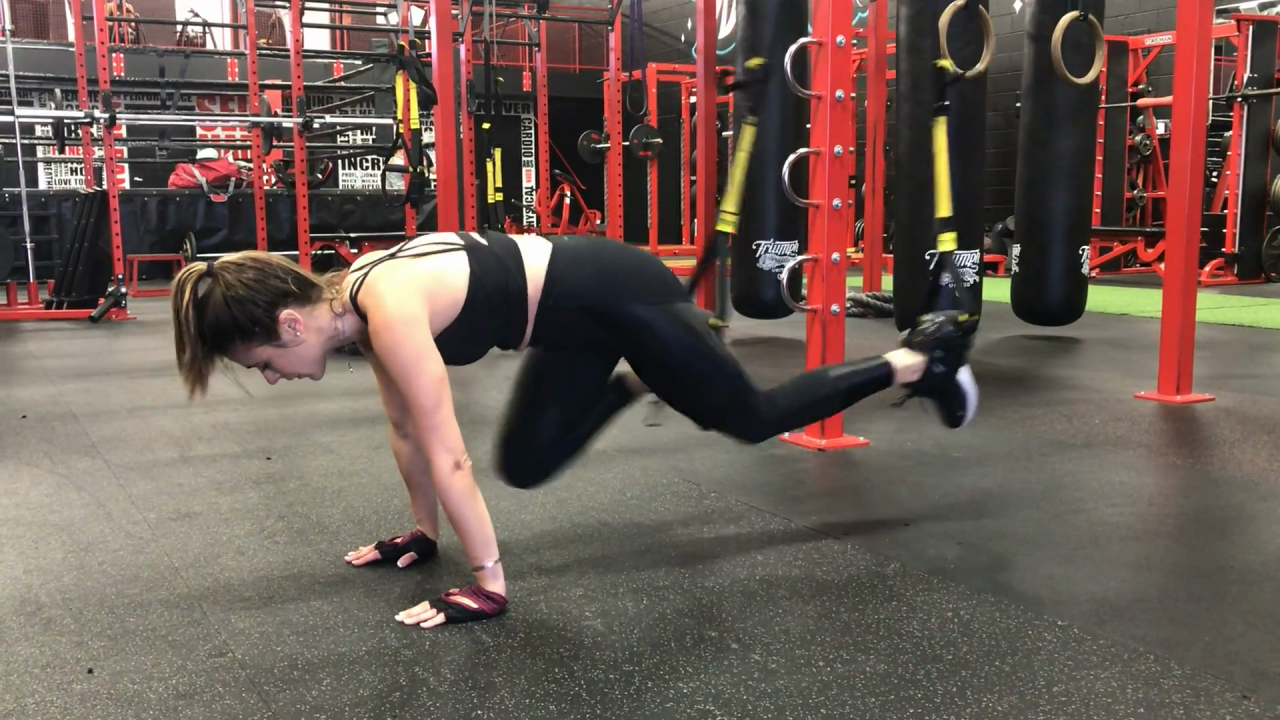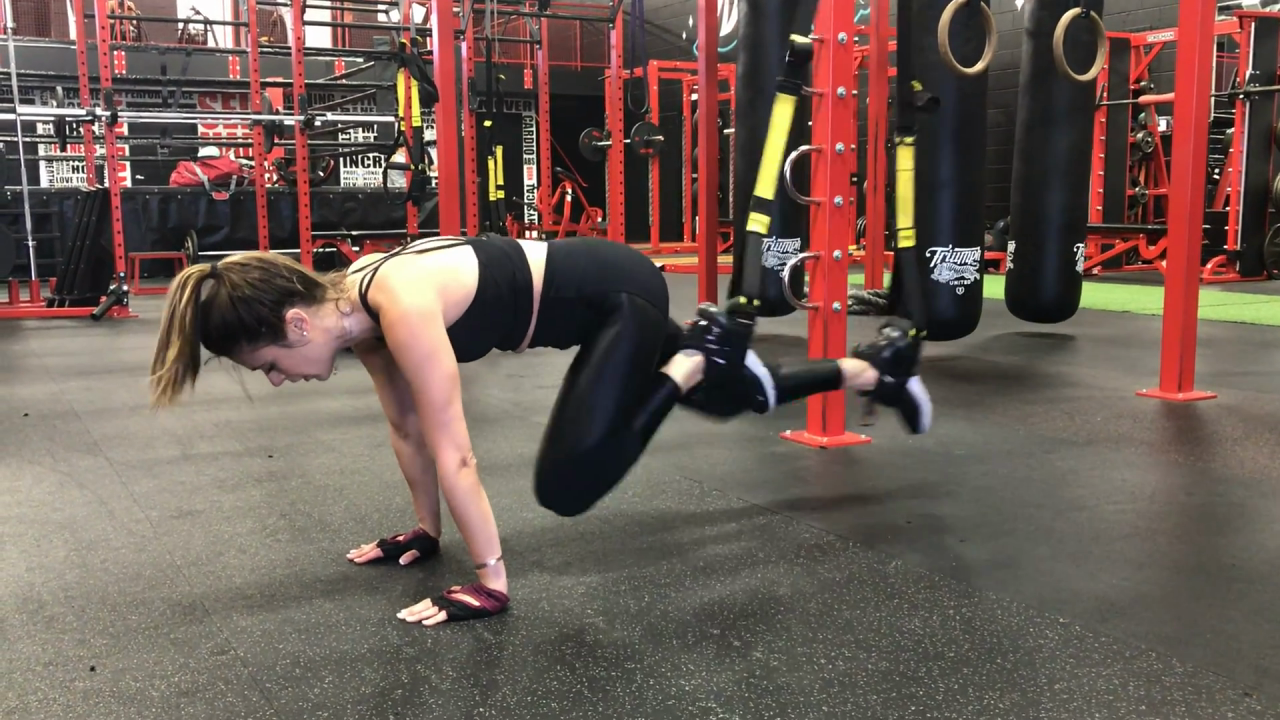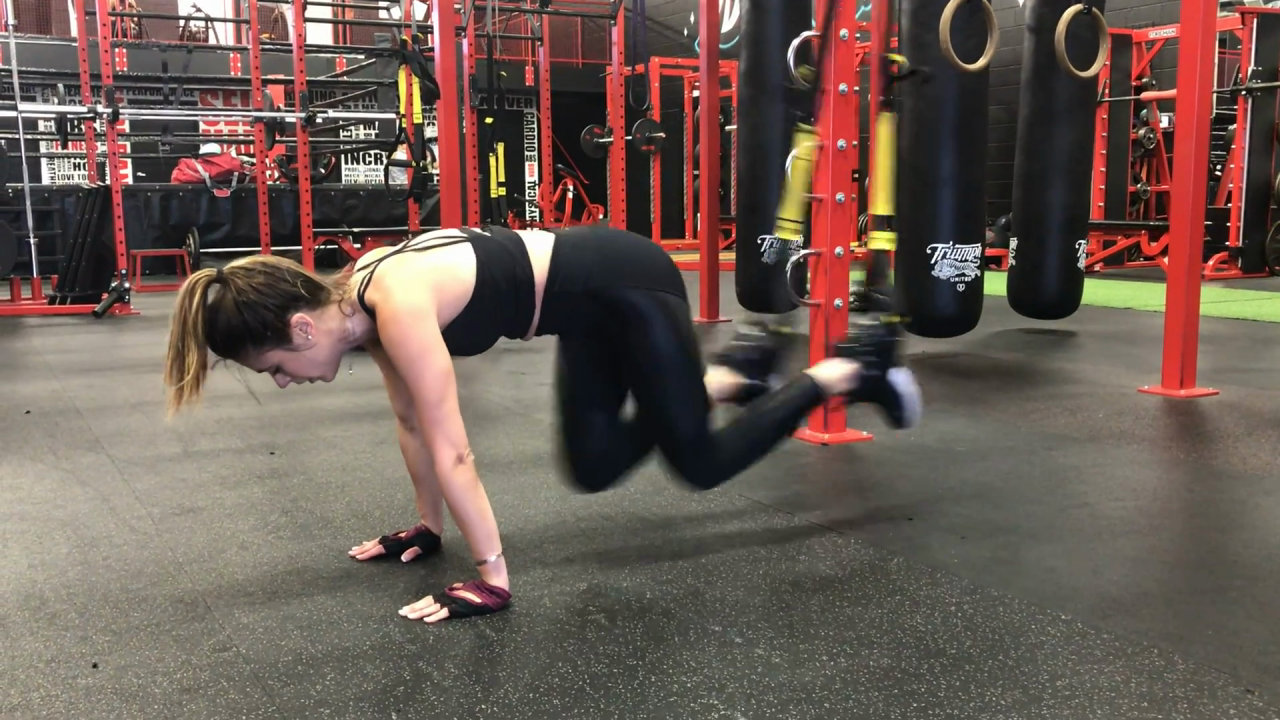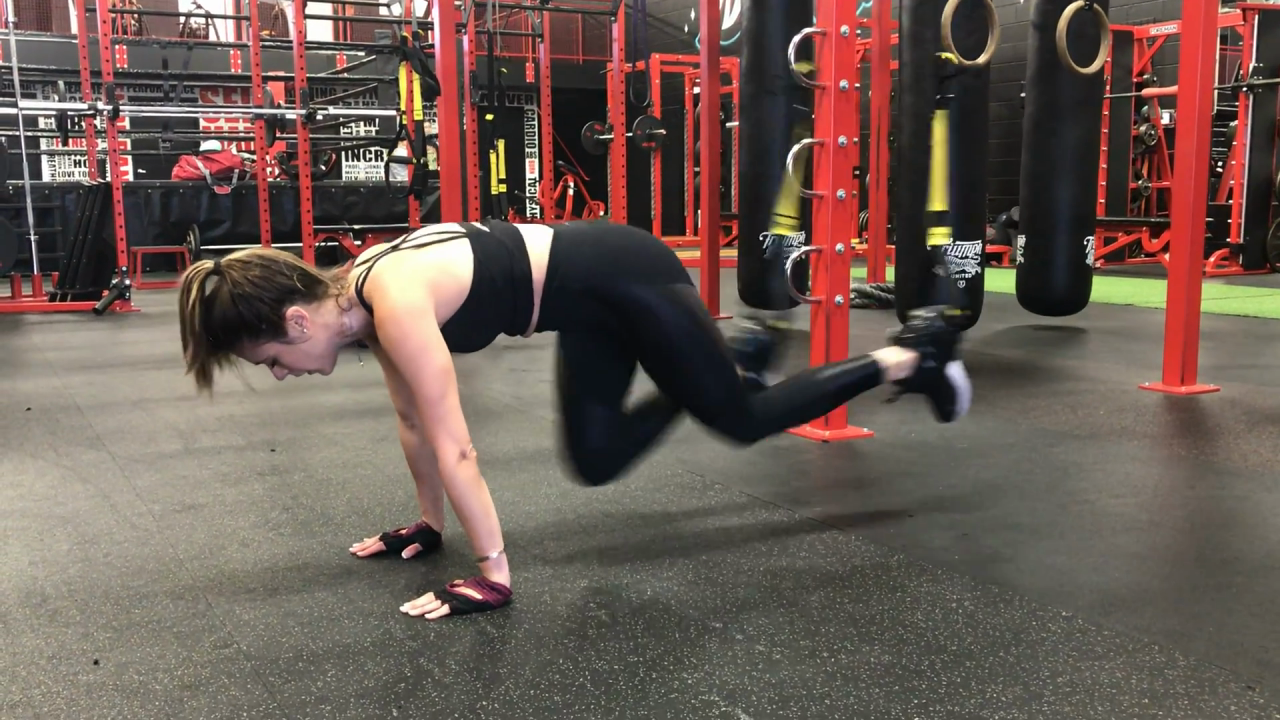
dt=0.3s
person 1, frame 1
left shoulder: (388, 312)
right shoulder: (357, 293)
left elbow: (446, 455)
right elbow: (406, 429)
left wrist: (490, 582)
right wrist: (423, 531)
left hip: (615, 295)
right hip: (576, 303)
left knee: (752, 418)
right knee: (525, 462)
left ankle: (921, 361)
right ankle: (635, 380)
person 1, frame 2
left shoulder: (398, 308)
right shoulder: (352, 306)
left elbow: (452, 454)
right elbow: (406, 429)
left wrist: (490, 579)
right wrist: (424, 530)
left hip: (615, 292)
right hip: (587, 297)
left knee: (566, 486)
right knee: (723, 399)
left ankle: (698, 358)
right ankle: (878, 369)
person 1, frame 3
left shoulder: (394, 308)
right shoulder: (354, 302)
left elbow: (450, 449)
right elbow: (412, 423)
left wrist: (492, 576)
right wrist: (427, 527)
left hip: (622, 287)
right hip: (590, 289)
left knee: (701, 462)
right knee: (593, 470)
left ankle: (850, 369)
right ankle: (729, 374)
person 1, frame 4
left shoulder: (391, 300)
right shoulder: (358, 295)
left elbow: (452, 443)
right elbow: (413, 419)
left wrist: (493, 573)
right wrist: (428, 523)
left hip: (619, 283)
right hip: (590, 293)
left knee: (742, 416)
right knee: (595, 461)
left ankle: (909, 359)
right ankle: (714, 363)
